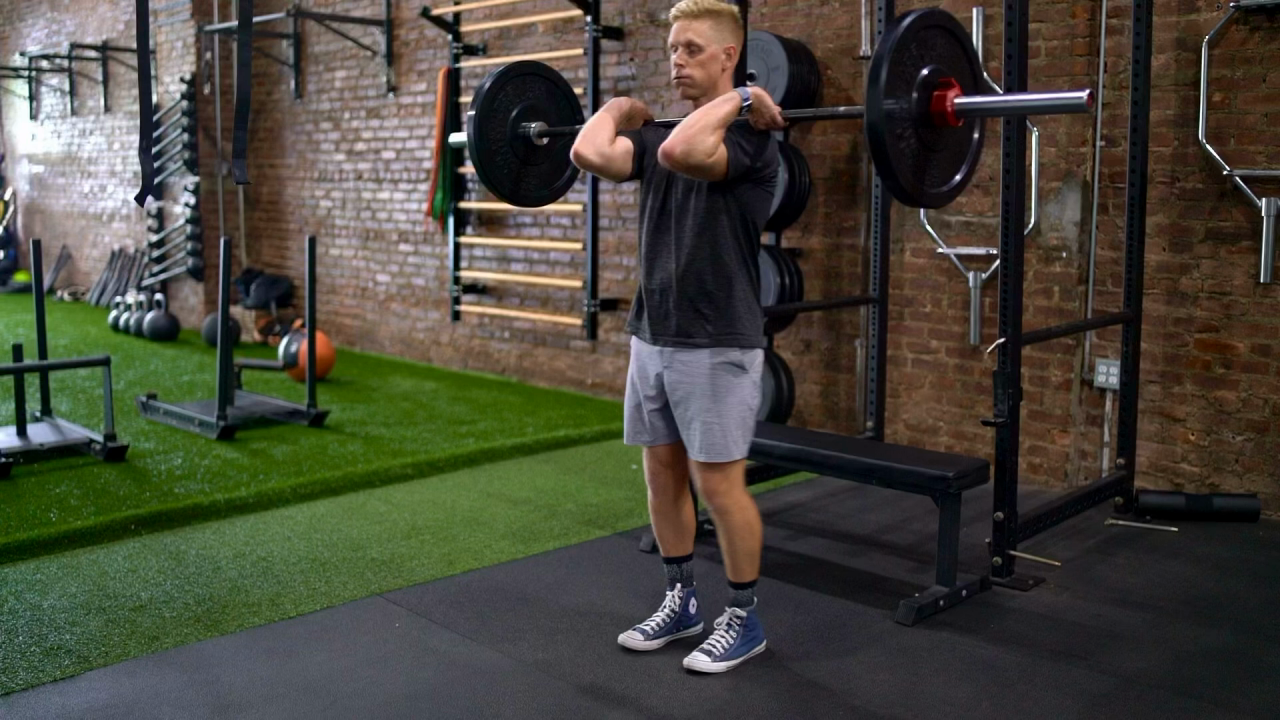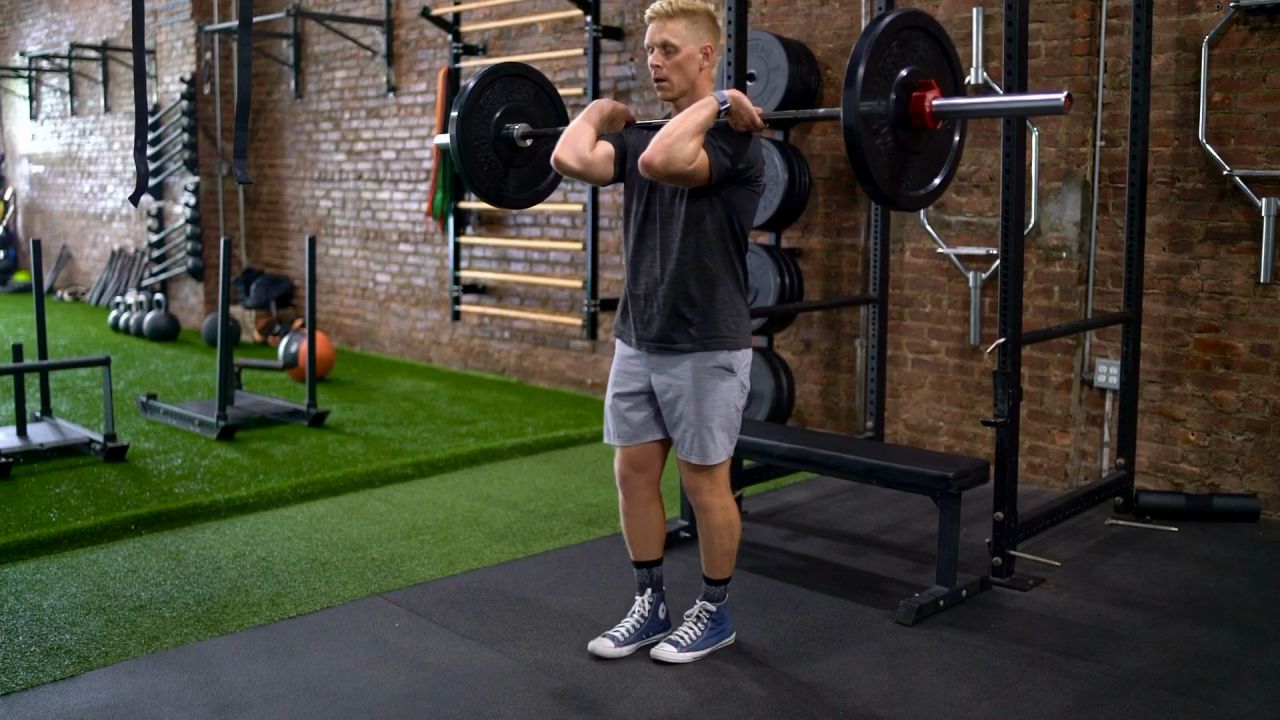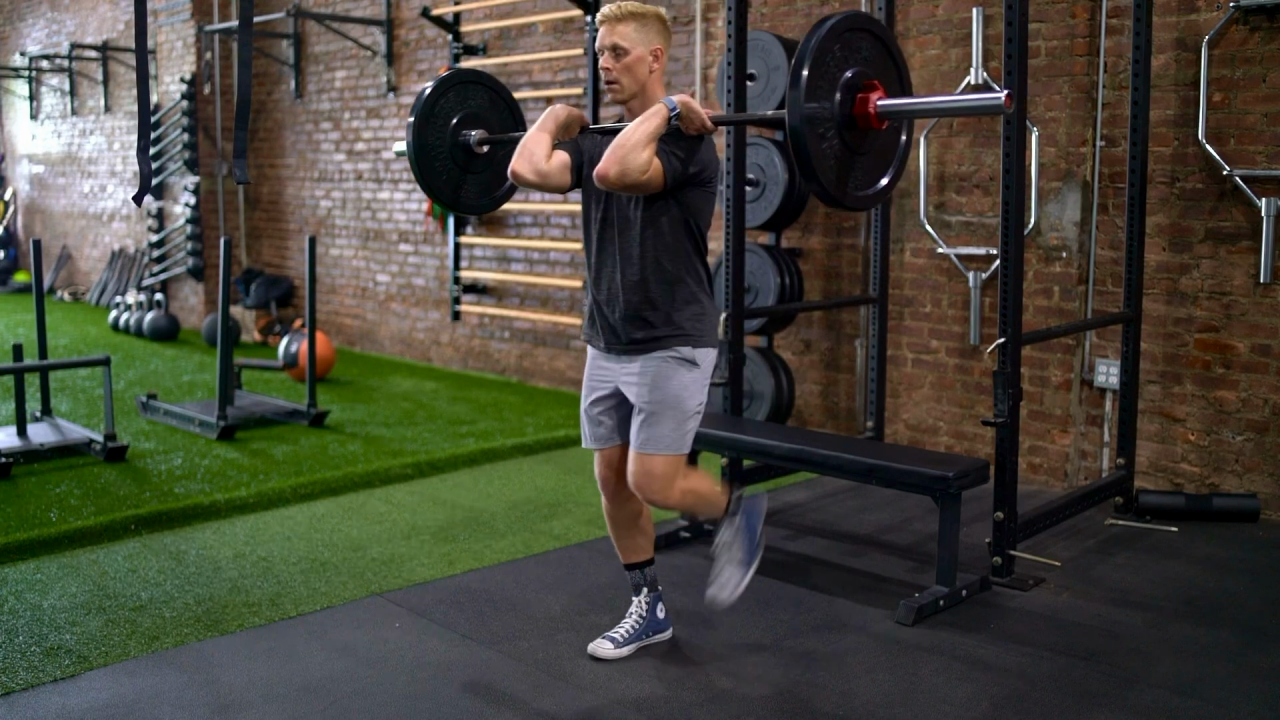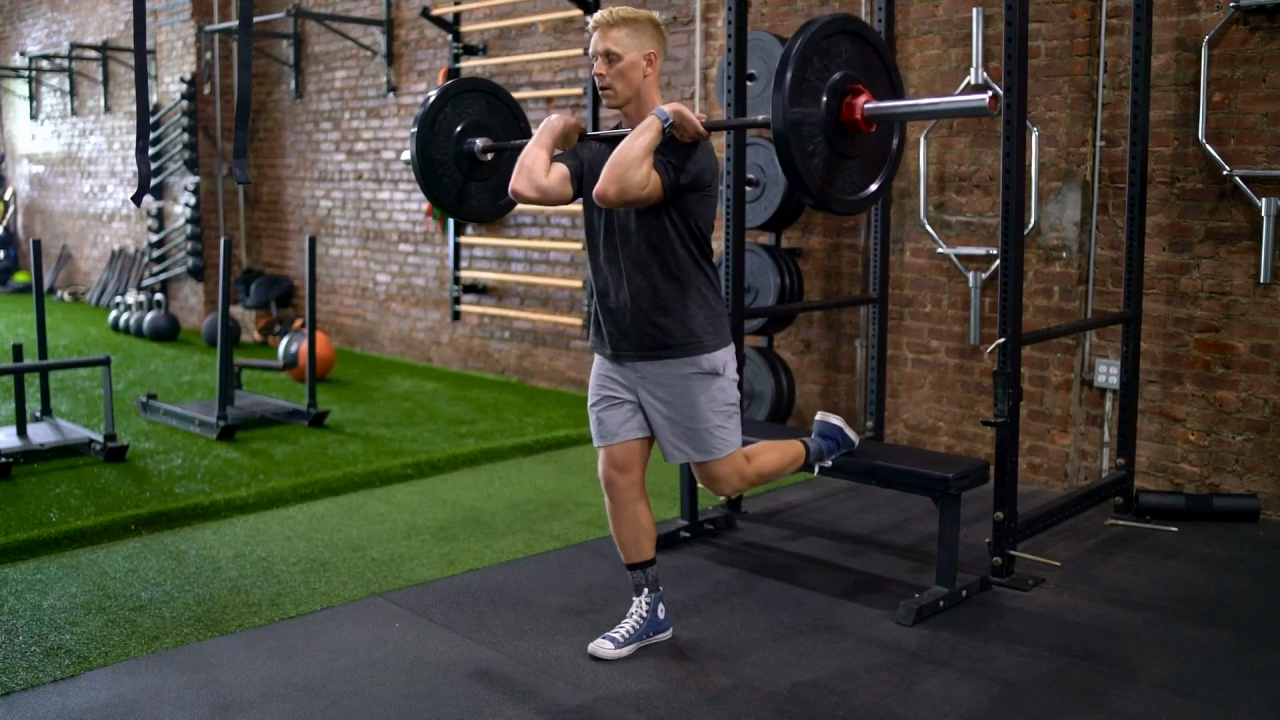
dt=1s
person 1, frame 1
left shoulder: (749, 139)
right shoulder: (656, 131)
left elbow: (680, 153)
right elbow: (588, 153)
left wrist: (739, 99)
right wrist: (617, 107)
left hip: (718, 343)
right hip: (653, 335)
left knee: (719, 484)
right knee: (661, 473)
left ankle: (743, 619)
right ankle: (680, 600)
person 1, frame 2
left shoulder: (731, 138)
right shoulder: (639, 134)
left elbow: (660, 161)
right elbow: (570, 159)
left wrist: (716, 103)
right wrist: (601, 110)
left hip: (705, 346)
right hip: (638, 339)
left knee: (705, 485)
right knee: (634, 474)
left ankle: (714, 613)
right ankle: (649, 606)
person 1, frame 3
left shoulder: (687, 142)
right shoulder: (596, 142)
left elbow: (615, 174)
right elbow: (528, 170)
left wrist: (666, 110)
right wrist: (556, 120)
left hip: (673, 344)
right hip: (610, 344)
left knee: (652, 483)
right knee: (613, 478)
left ankle: (735, 515)
right ankle: (648, 607)
person 1, frame 4
left shoulder: (684, 149)
right shoulder: (597, 150)
left elbow: (613, 190)
right elbow: (528, 187)
left wrist: (657, 119)
right wrist: (552, 130)
left hip: (686, 349)
right hip: (617, 350)
left knee: (724, 477)
right knee: (618, 475)
left ankle: (822, 443)
right ankle: (649, 609)
